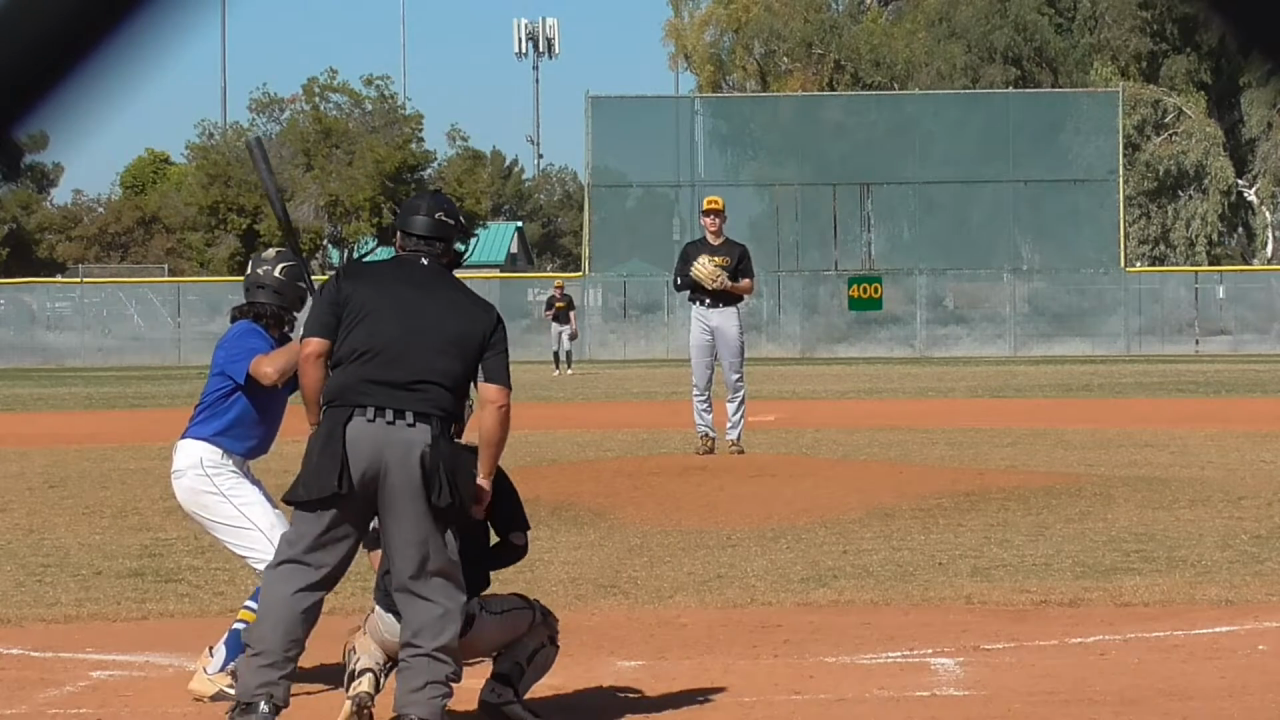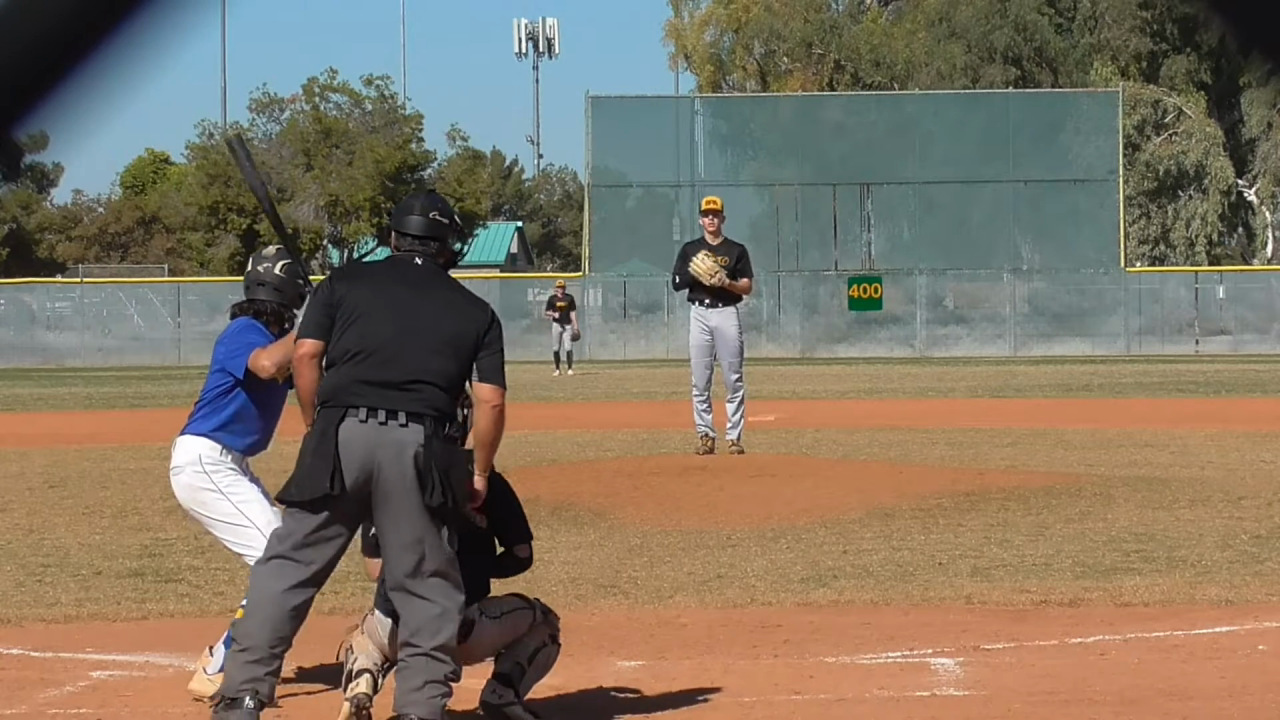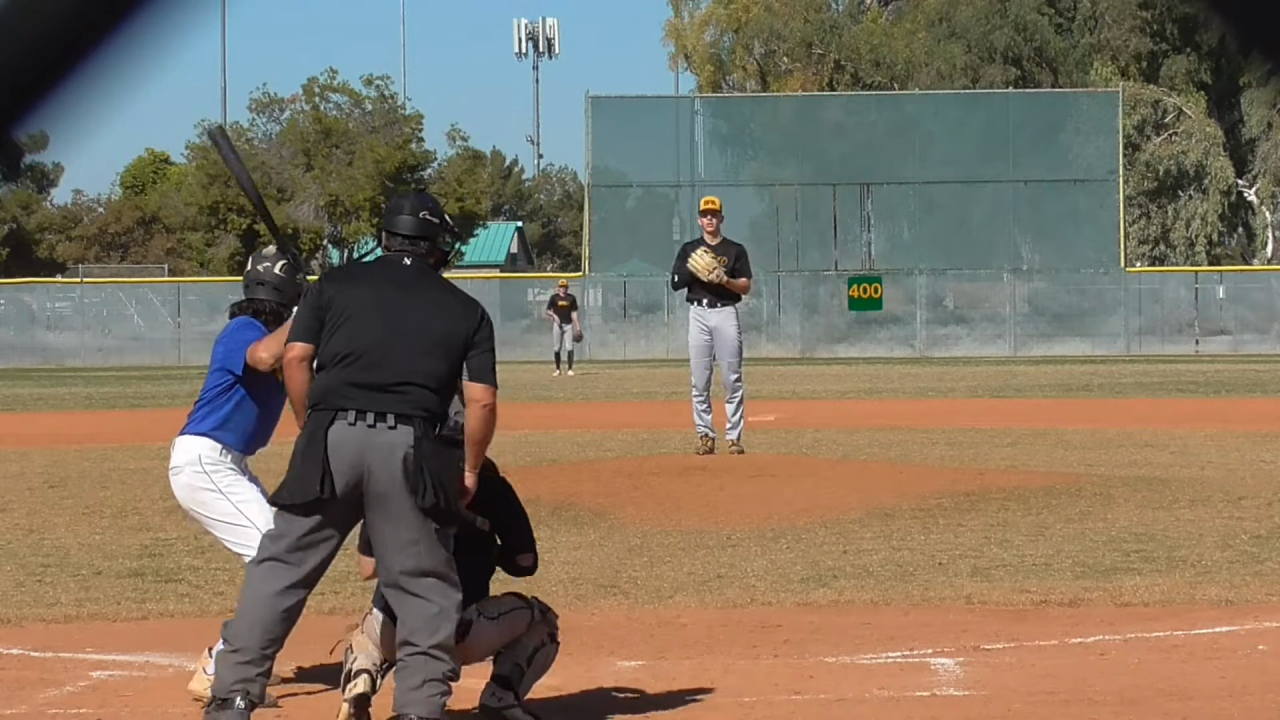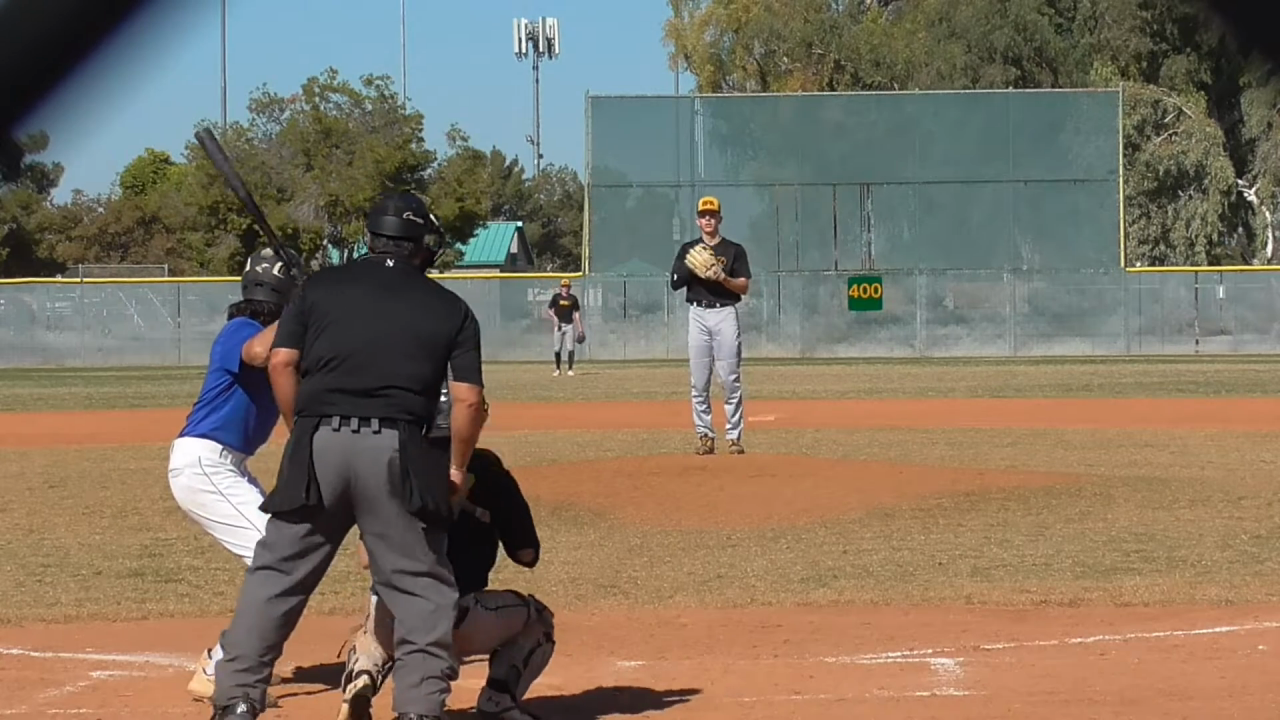
dt=0.1s
person 1, frame 1
left shoulder: (351, 280)
right shoulder: (480, 311)
left elbow: (312, 354)
right elbow: (496, 401)
left wrist: (320, 424)
right wrist: (485, 474)
left hip: (346, 436)
right hip: (423, 446)
left knee: (298, 569)
right knee: (429, 586)
person 1, frame 2
left shoulder: (345, 281)
right shoulder: (475, 310)
left elbow: (307, 355)
right elbow: (490, 401)
left wrist: (316, 425)
right wrist: (479, 473)
left hip: (340, 438)
right hip: (417, 447)
left knee: (288, 567)
right knee: (427, 586)
person 1, frame 3
left shoulder: (337, 283)
right shoulder: (466, 309)
left elbow: (296, 359)
right elbow: (482, 400)
left wrist: (310, 425)
right wrist: (469, 469)
left hip: (330, 441)
right hip: (409, 450)
left knee: (279, 570)
right knee: (426, 587)
person 1, frame 4
left shoulder: (321, 286)
right shoulder: (451, 308)
left elbow: (282, 364)
right elbow: (468, 399)
left wrist: (301, 430)
right wrist: (457, 466)
left hip: (318, 446)
right hip: (398, 452)
left knee: (275, 576)
right knee: (422, 587)
person 2, frame 1
left shoulder: (274, 343)
right shoulder: (245, 334)
right elbow: (268, 372)
left hip: (225, 468)
right hip: (206, 467)
left ankle: (227, 656)
right ankle: (215, 672)
person 2, frame 2
left shoulder: (272, 339)
right shoulder: (245, 330)
right elbow: (266, 366)
left hip: (225, 465)
right hip: (205, 463)
left ankle: (228, 655)
right ankle: (214, 672)
person 2, frame 3
left shoulder: (271, 339)
right shoulder: (243, 329)
right elbow: (263, 358)
left hip: (223, 465)
right hip: (204, 463)
right ankle: (214, 673)
person 2, frame 4
left shoulder: (269, 339)
right shoulder: (242, 329)
right elbow: (260, 353)
left hip: (222, 466)
right hip: (204, 464)
left ankle: (229, 658)
right ankle: (214, 673)
person 3, frame 1
right shoulder: (480, 468)
right elbow: (516, 544)
left hip: (394, 627)
right hip: (462, 624)
left knee: (368, 635)
right knee: (542, 623)
left ankle: (360, 692)
right ankle: (502, 696)
person 3, frame 2
right shoulder: (484, 478)
left elbow: (375, 568)
right elbow: (521, 556)
left hip: (393, 631)
right hip: (461, 629)
left knee: (363, 636)
right knee: (542, 622)
left ankle: (359, 691)
right ankle: (503, 696)
person 3, frame 3
right shoulder: (488, 484)
left elbow: (367, 567)
right elbow: (525, 563)
left hip: (394, 629)
right hip: (463, 632)
left knee: (369, 629)
right knee: (541, 620)
left ankle: (357, 694)
person 3, frame 4
right shoulder: (489, 473)
left elbow: (367, 558)
right elbow: (527, 555)
left hip: (393, 620)
right hip: (458, 620)
left knee: (371, 629)
right knee: (537, 620)
left ankle: (358, 693)
person 4, frame 1
left shoulder: (738, 250)
right shoulder: (691, 249)
left elbow: (749, 287)
right elbow: (677, 284)
left wrist: (729, 285)
right wrist: (696, 276)
left hip: (728, 314)
right hip: (700, 314)
left knee: (734, 380)
right knee: (700, 381)
left ankle: (734, 437)
right ankle: (705, 436)
person 4, frame 2
left shoulder: (737, 250)
right shoulder: (689, 249)
left elbow: (747, 287)
right elbow: (676, 283)
left wrist: (727, 282)
right wrist: (694, 272)
left hip: (727, 314)
right hip: (699, 314)
left knee: (734, 380)
right knee: (700, 381)
left ankle: (734, 437)
right ankle: (705, 436)
person 4, frame 3
left shoulder: (735, 249)
right shoulder: (689, 249)
left elbow: (746, 287)
right elbow: (675, 283)
left wrist: (724, 280)
right wrist: (692, 269)
left hip: (726, 314)
right hip: (698, 314)
left knee: (732, 379)
right knee: (700, 381)
left ankle: (734, 437)
right ankle: (705, 436)
person 4, frame 4
left shoulder: (734, 250)
right shoulder: (688, 249)
left elbow: (744, 287)
right elbow: (674, 283)
left wrist: (722, 277)
right wrist: (691, 267)
left hip: (725, 314)
right hip: (698, 315)
left knee: (730, 380)
right knee: (699, 382)
left ankle: (734, 437)
right ankle: (705, 436)
